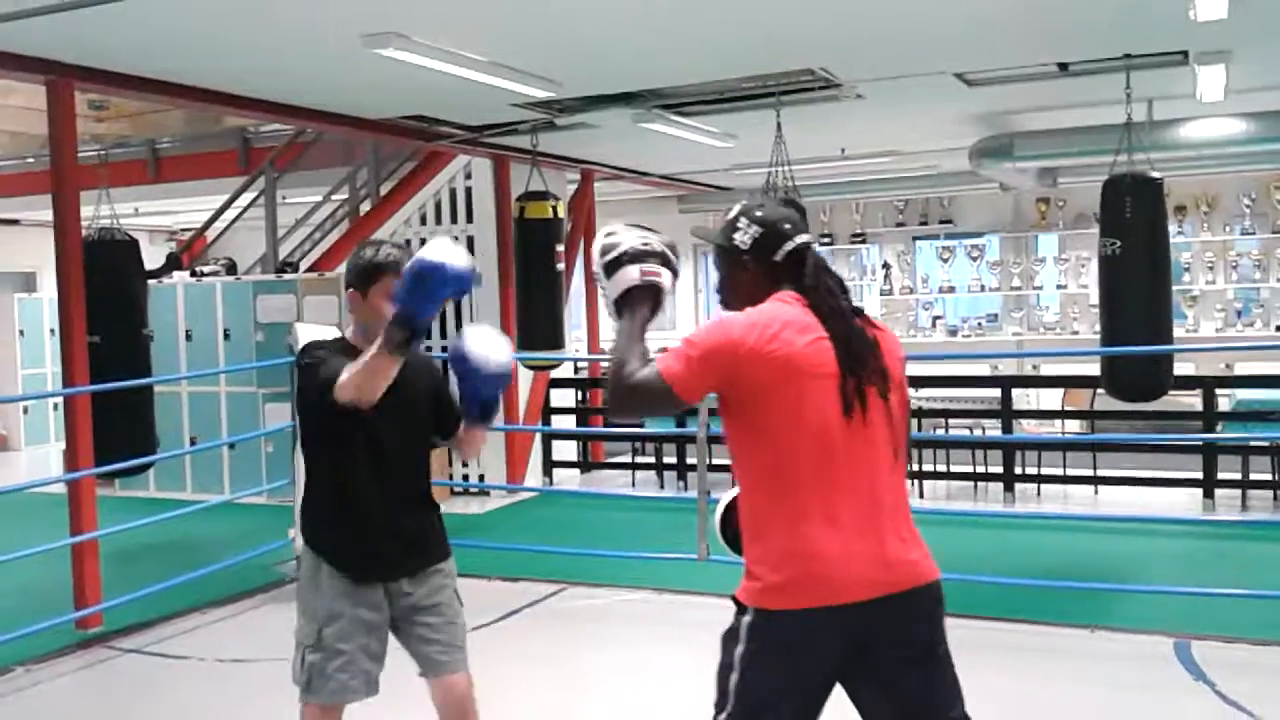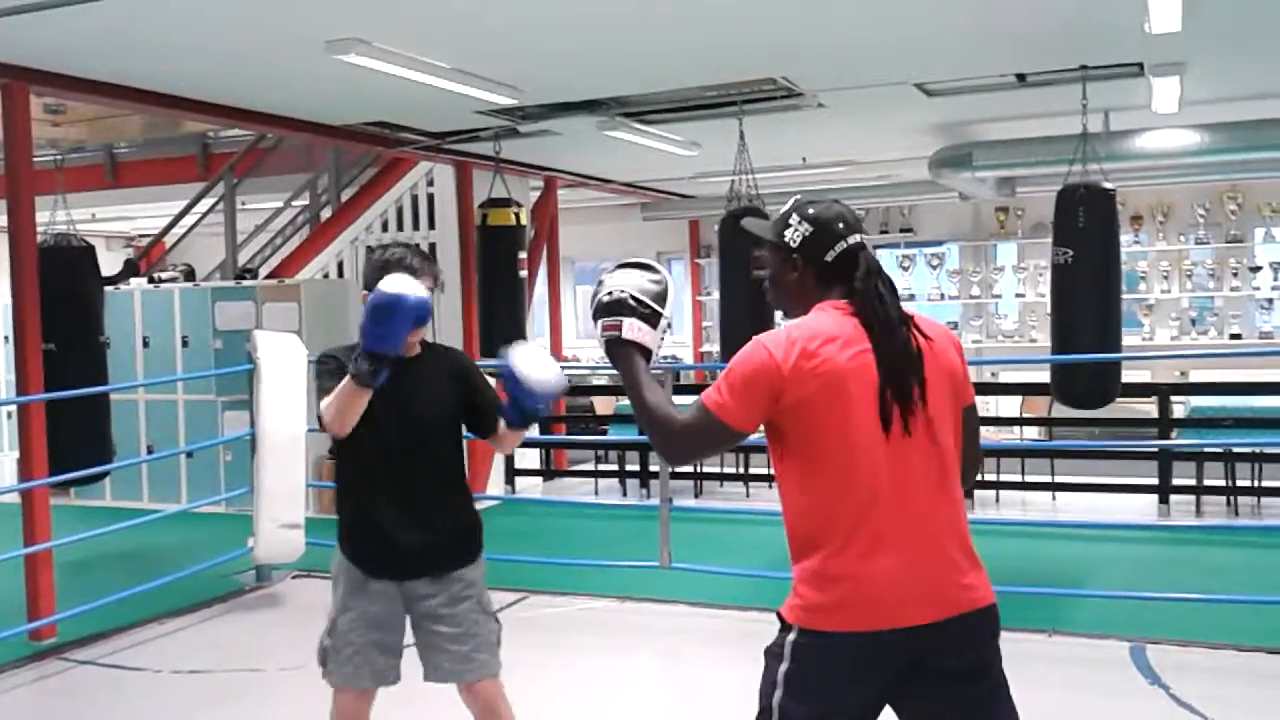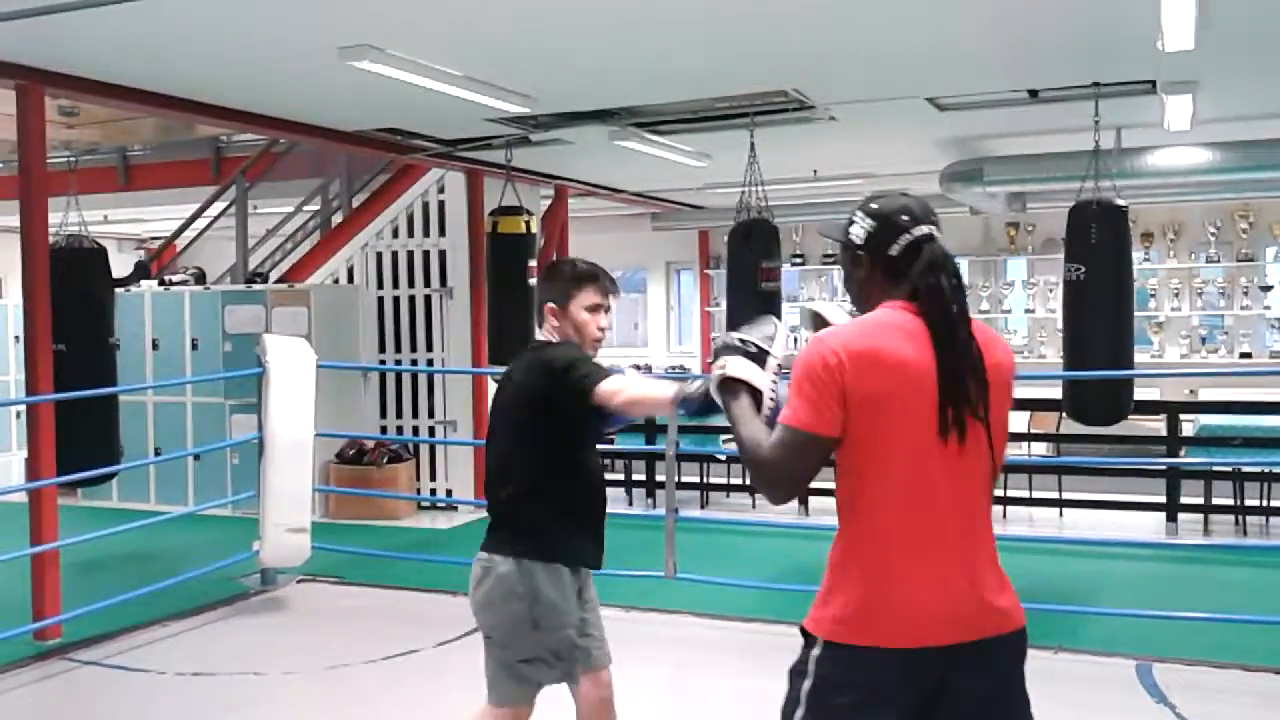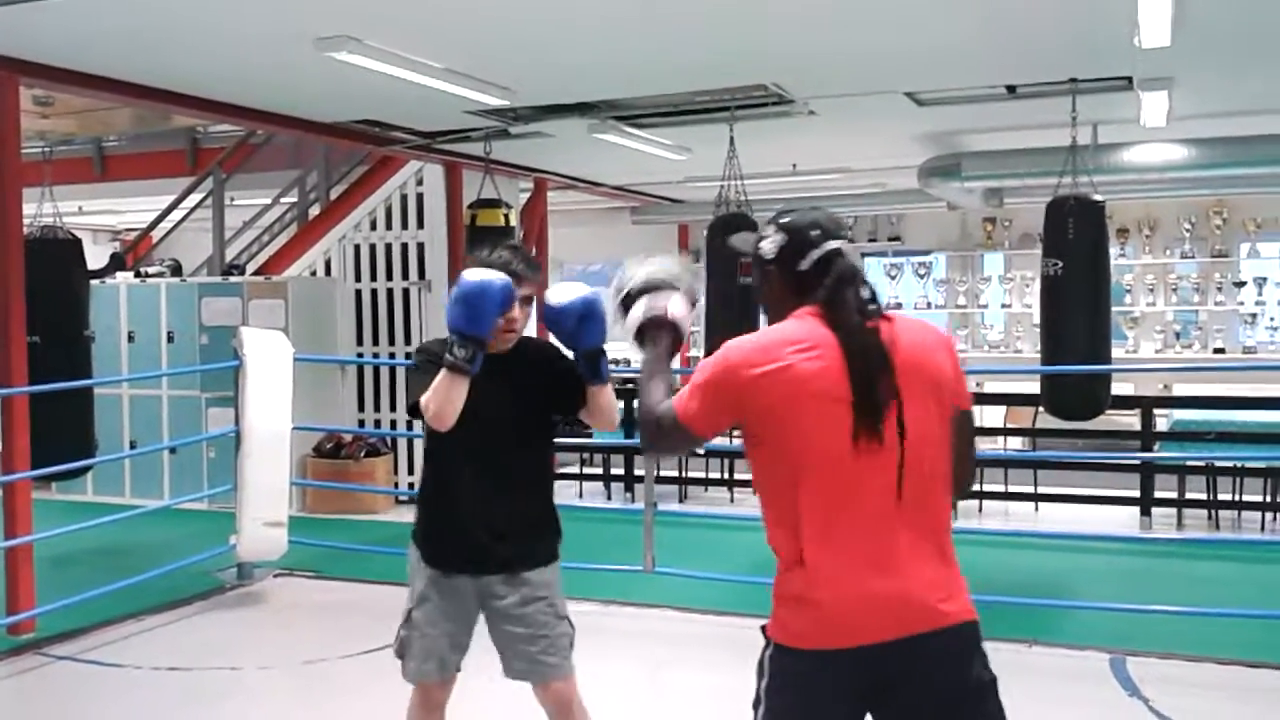
dt=1s
person 1, frame 1
left shoulder: (735, 338)
right shoulder: (876, 337)
left elbow: (626, 397)
left wrist: (634, 304)
left hip: (797, 600)
right hip: (905, 585)
person 1, frame 2
left shoulder: (779, 355)
right shoulder: (940, 342)
left elbow: (677, 443)
right elbow: (965, 464)
left wrist: (628, 350)
left hip: (841, 620)
right hip: (957, 608)
person 1, frame 3
left shoulder: (837, 350)
right shoulder: (991, 352)
left elbow: (778, 480)
left wrist: (738, 390)
left hip: (869, 634)
right hip: (986, 627)
person 1, frame 4
left shoulder: (747, 363)
right shoulder: (931, 344)
left elbow: (658, 433)
right elbow: (959, 481)
left wrist: (656, 336)
left hip: (818, 634)
right hip: (938, 623)
person 2, frame 1
left shoulder: (422, 370)
right shoulder: (318, 359)
left elbow: (464, 446)
right elbow: (360, 389)
left wrist: (481, 403)
right wrist: (405, 324)
left hip: (421, 558)
right hip: (341, 562)
person 2, frame 2
left shoulder: (451, 367)
right shoulder: (339, 364)
left elbow: (501, 438)
right elbow: (336, 423)
left wrist: (524, 409)
right wrist: (373, 357)
left hip: (449, 560)
right hip: (368, 562)
person 2, frame 3
left shoulder: (537, 371)
right shoulder: (554, 364)
right elbow: (624, 396)
left wrist: (590, 423)
right wrist: (700, 394)
left hip: (554, 561)
right hip: (526, 565)
person 2, frame 4
left shoulder: (542, 360)
right shoulder: (435, 357)
left elbow: (606, 420)
right elbow: (439, 417)
left wrist: (591, 353)
right wrist: (466, 343)
left hip: (526, 559)
right hip: (444, 556)
